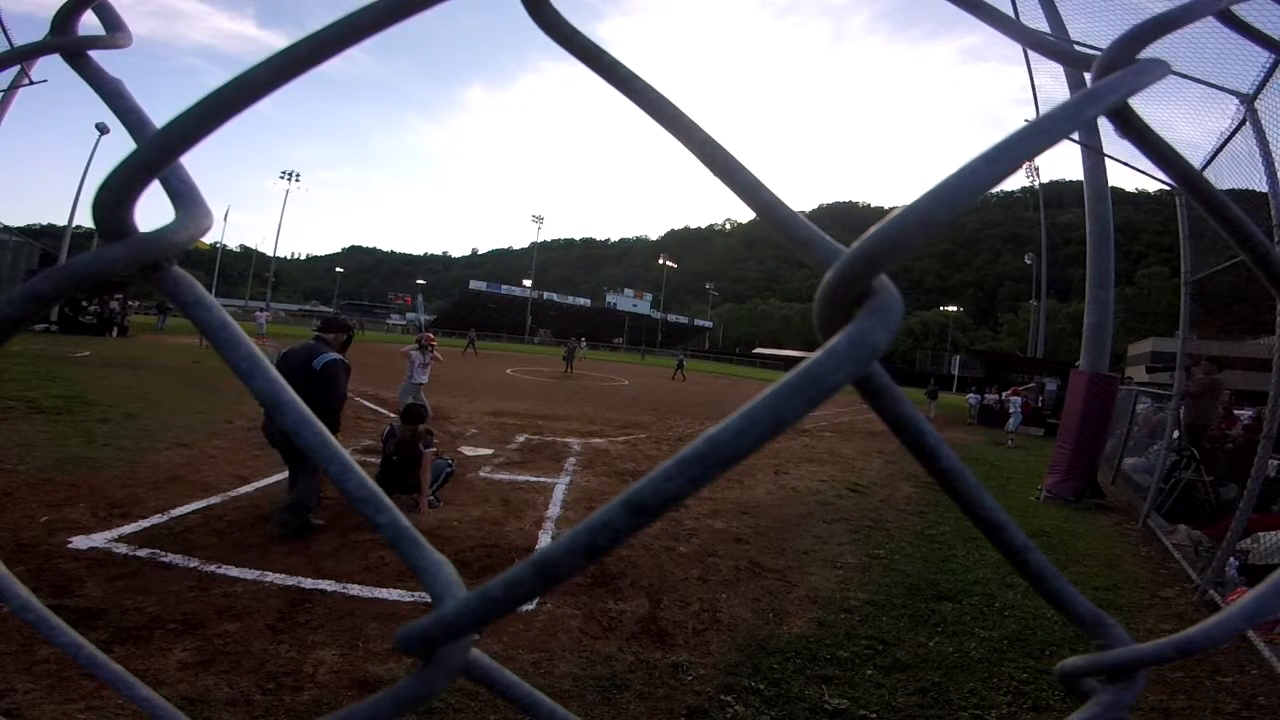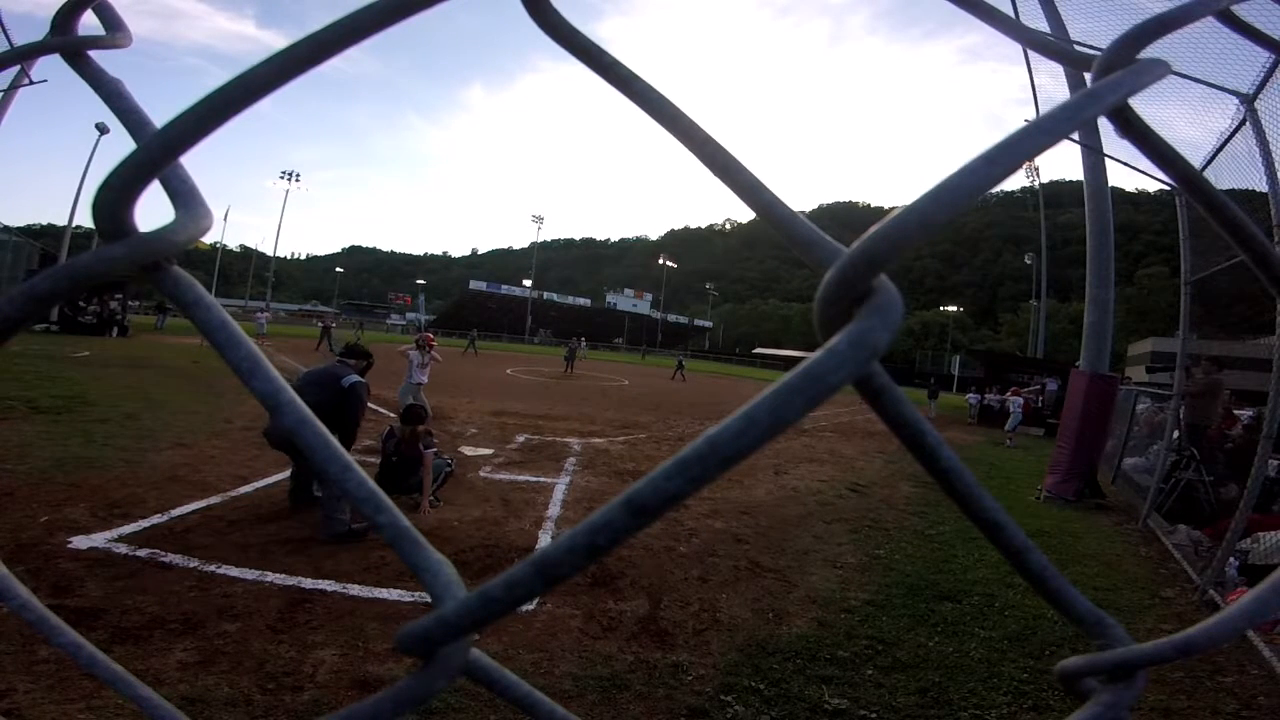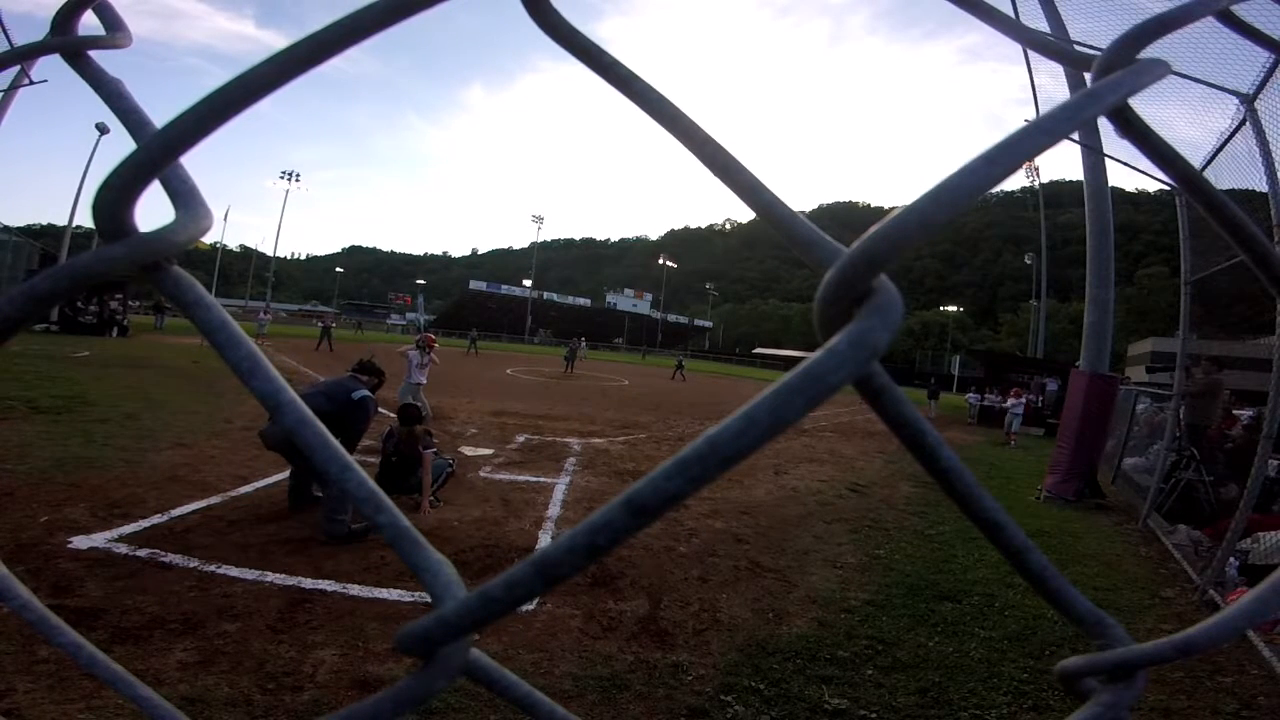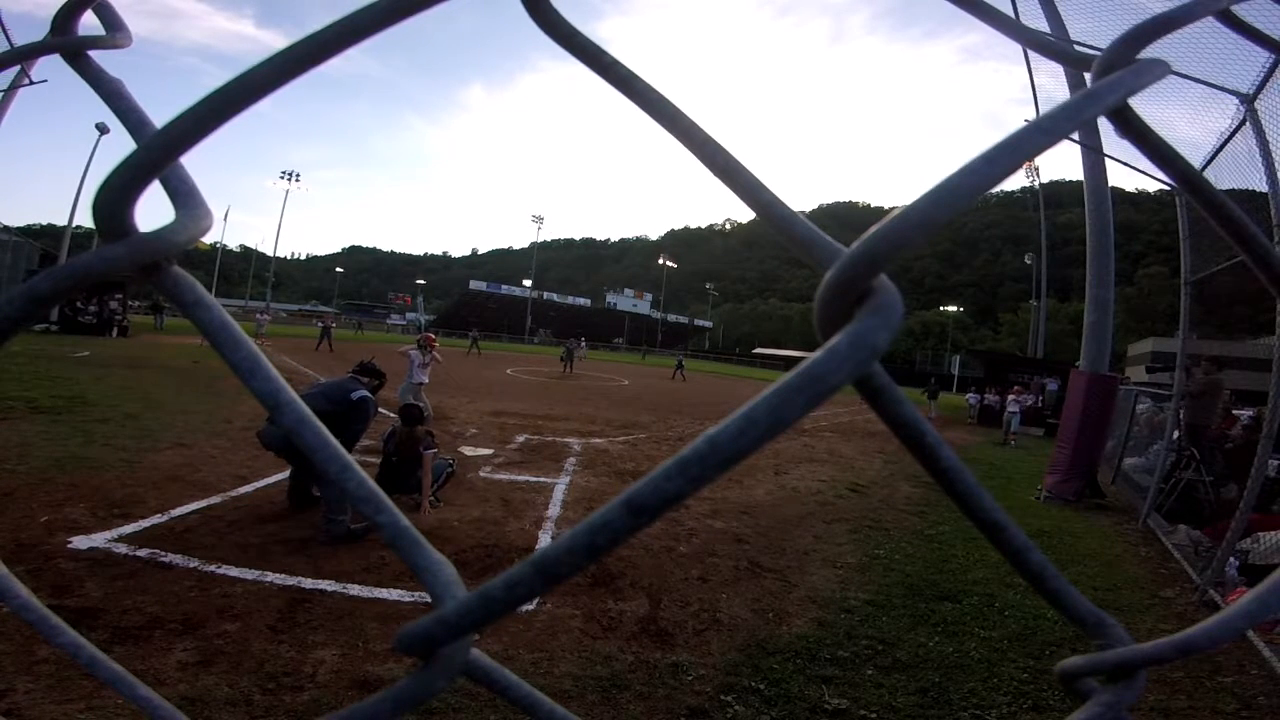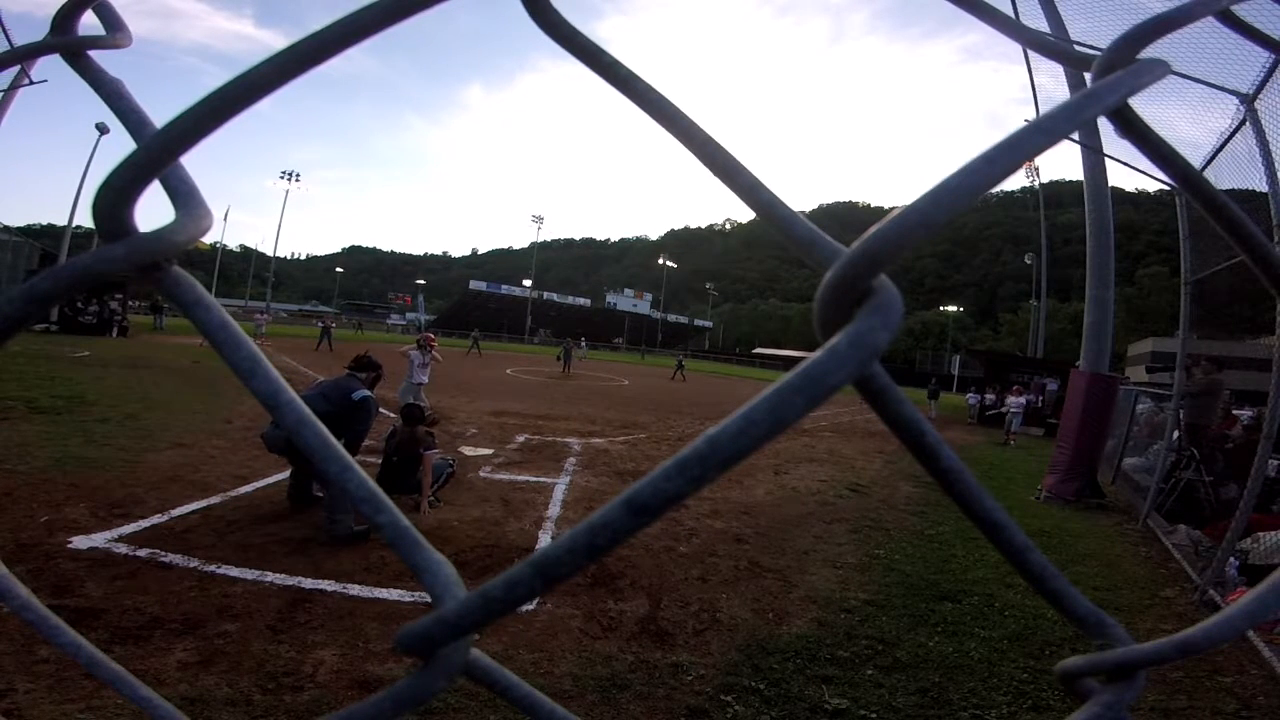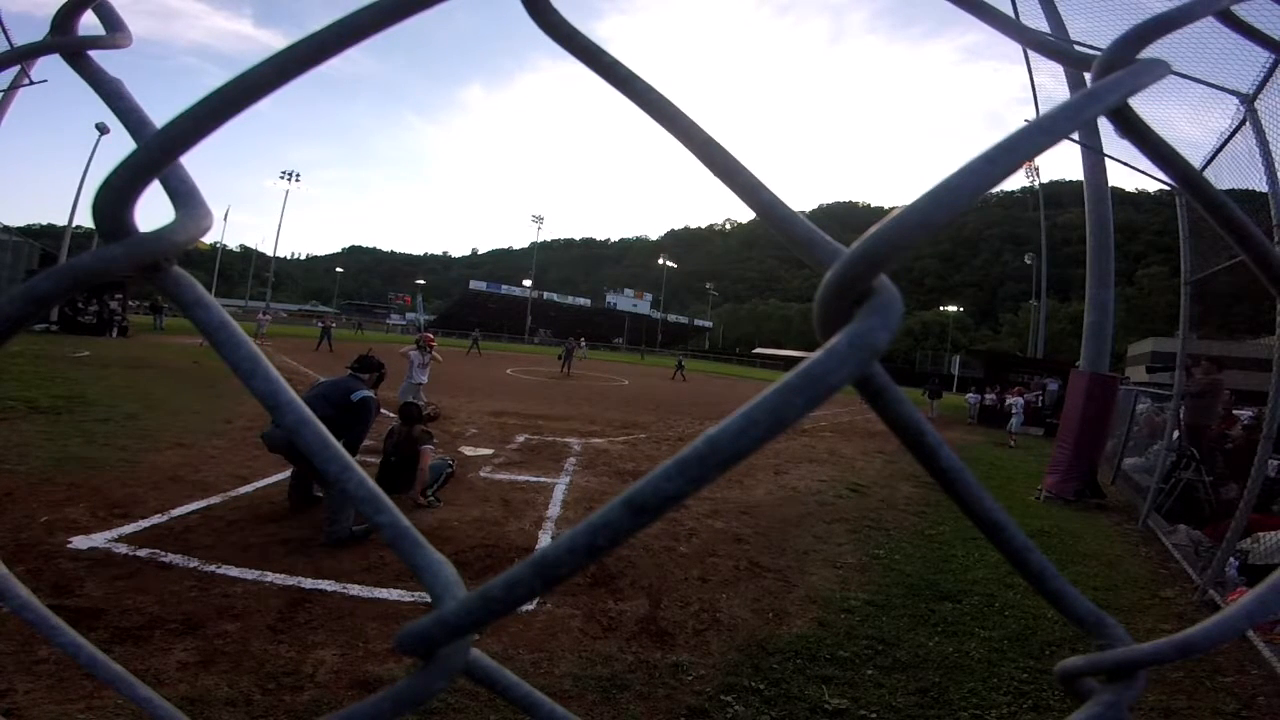
dt=0.5s
person 1, frame 1
left shoulder: (290, 352)
right shoulder: (333, 361)
right elbow: (333, 401)
right wrist: (332, 430)
left hip: (273, 421)
left knee: (299, 465)
right knee: (312, 469)
left ankle: (298, 501)
right ankle: (293, 518)
person 1, frame 2
left shoulder: (313, 372)
right shoulder: (355, 384)
right elbow: (351, 422)
right wrist: (343, 448)
left hip: (277, 426)
left knee: (305, 458)
left ankle: (301, 496)
right ankle: (338, 527)
person 1, frame 3
left shoulder: (328, 383)
right shoulder: (364, 399)
right elbow: (351, 437)
left hip: (274, 429)
left knee: (306, 459)
left ankle: (300, 497)
right ankle: (338, 529)
person 1, frame 4
left shoulder: (328, 384)
right shoulder: (364, 400)
right elbow: (349, 439)
left hip: (271, 429)
left knee: (307, 458)
left ankle: (300, 497)
right ankle: (337, 530)
person 1, frame 5
left shoulder: (326, 383)
right shoulder: (365, 398)
right elbow: (354, 440)
left hip: (274, 432)
left knee: (308, 459)
left ankle: (300, 497)
right ankle: (340, 531)
person 1, frame 6
left shoulder: (328, 383)
right shoulder: (366, 398)
right elbow: (353, 440)
left hip: (275, 432)
left knee: (309, 460)
left ankle: (300, 498)
right ankle: (339, 532)
